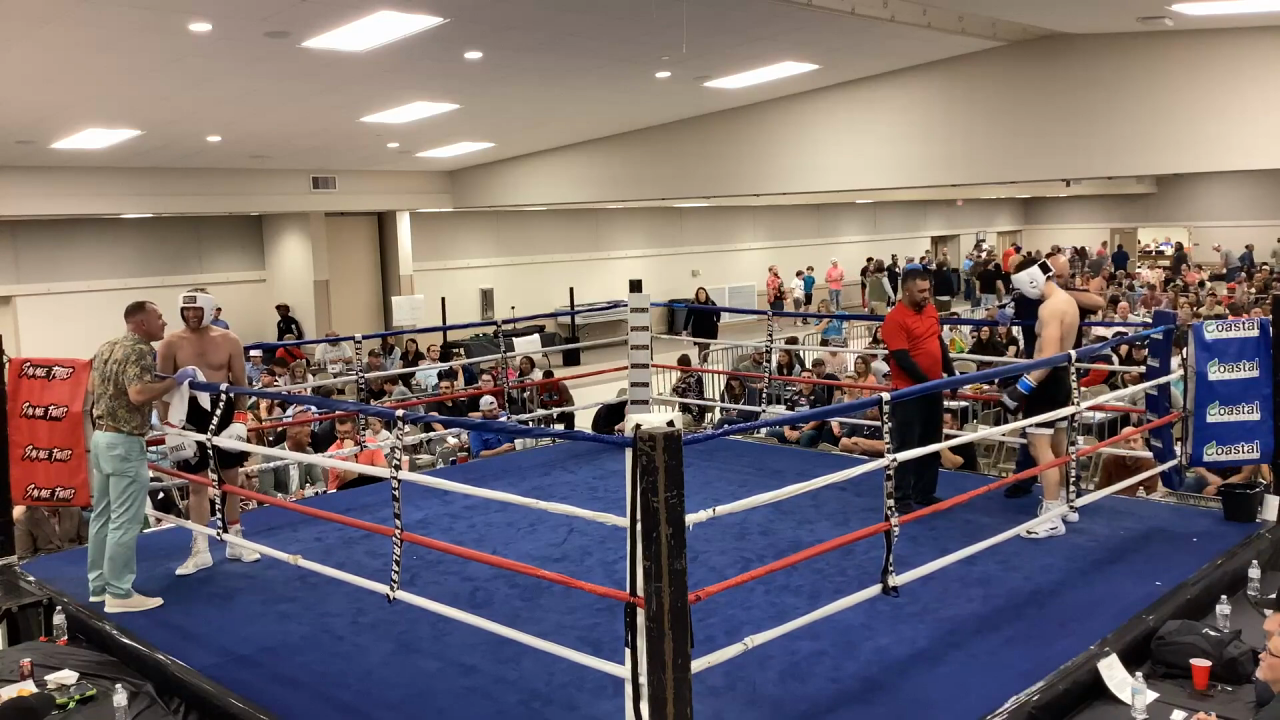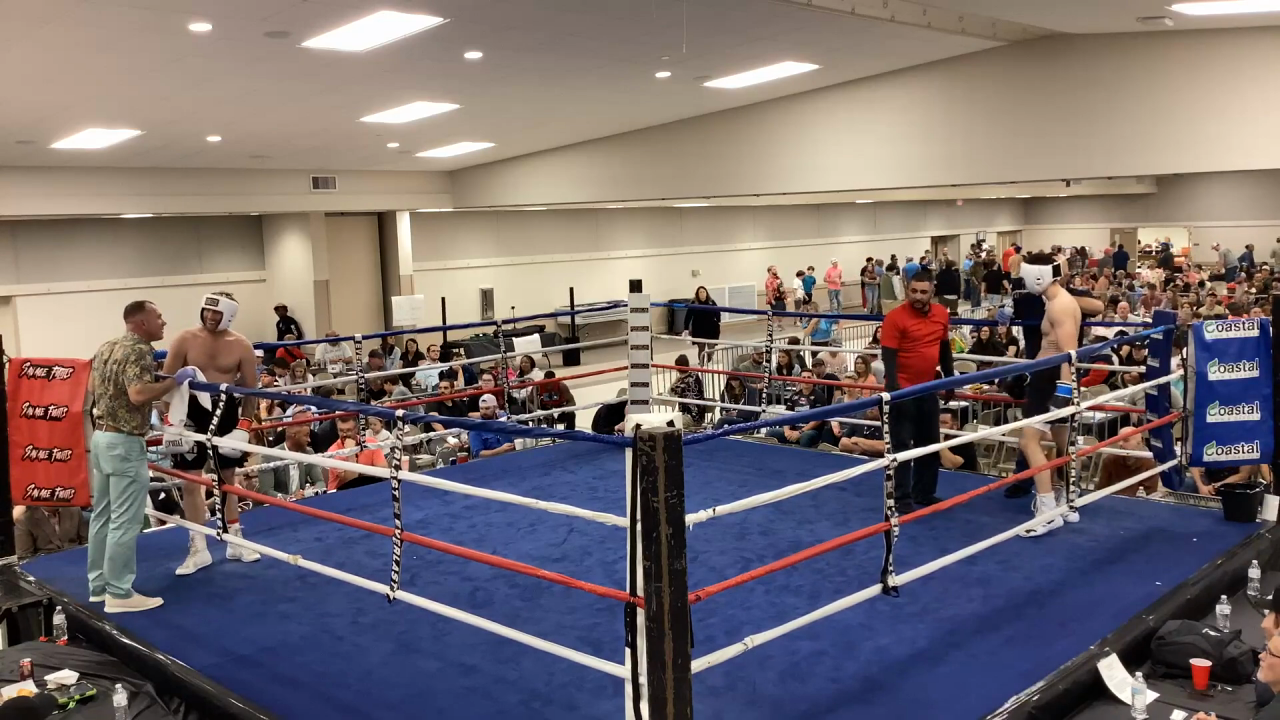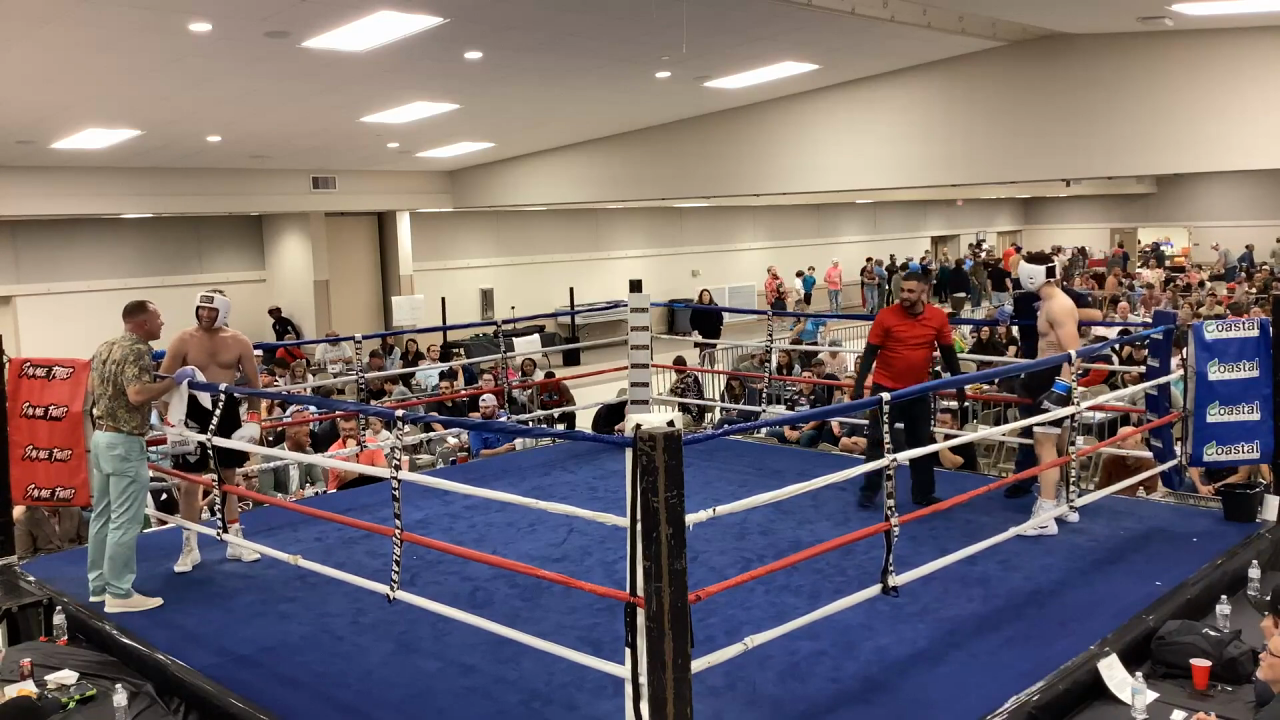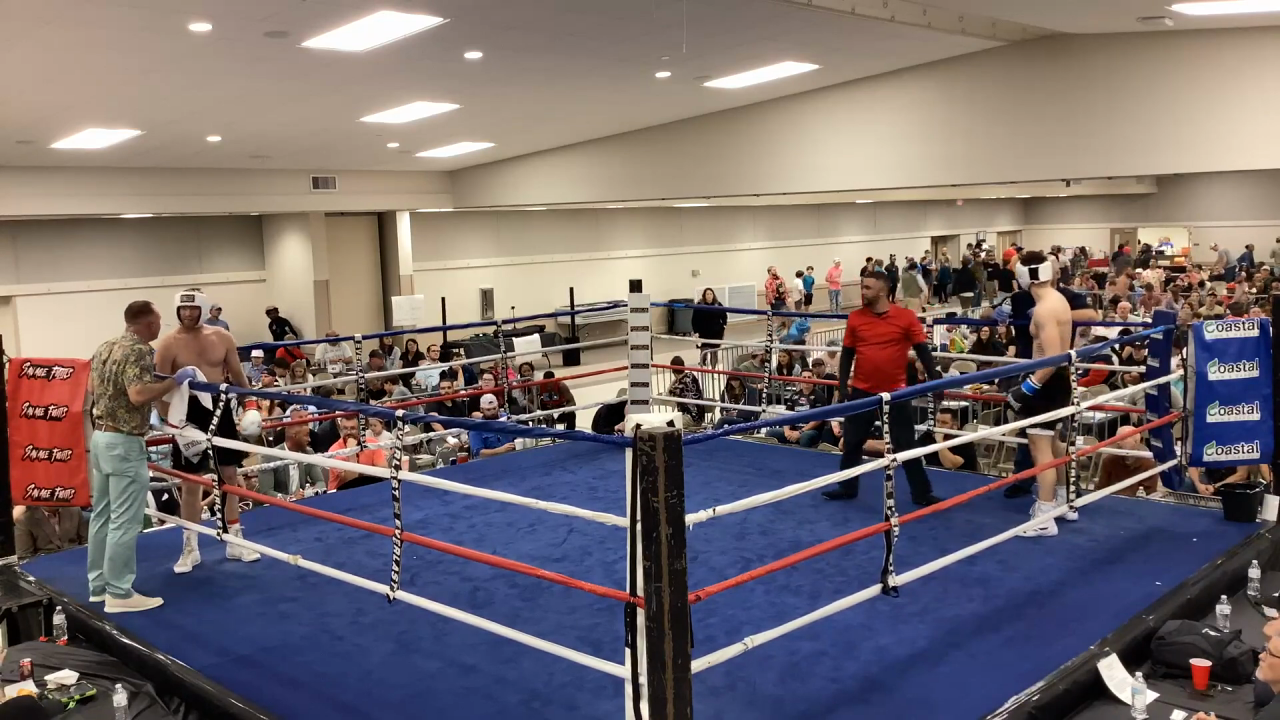
dt=0.3s
person 1, frame 1
left shoulder: (106, 347)
right shoulder: (138, 351)
left elbow: (92, 387)
right elbow: (139, 394)
right wrist: (176, 379)
left hip: (100, 437)
right hip: (124, 444)
left knee: (102, 516)
right knee: (125, 521)
left ankle: (99, 585)
right ankle: (119, 593)
person 1, frame 2
left shoulder: (106, 348)
right shoulder: (138, 351)
left elbow: (93, 387)
right elbow: (139, 394)
right wrist: (176, 379)
left hip: (100, 437)
right hip: (125, 443)
left knee: (102, 515)
right knee: (125, 521)
left ankle: (99, 585)
right ankle: (119, 593)
person 1, frame 3
left shoulder: (105, 347)
right shoulder: (137, 351)
left elbow: (93, 387)
right elbow: (138, 394)
right wrist: (175, 379)
left hip: (100, 437)
right hip: (125, 443)
left knee: (103, 515)
right knee: (125, 521)
left ankle: (99, 584)
right ankle: (119, 593)
person 1, frame 4
left shoulder: (105, 348)
right shoulder: (138, 352)
left elbow: (93, 388)
right elbow: (139, 395)
right wrist: (176, 379)
left hip: (100, 437)
right hip: (125, 444)
left knee: (102, 515)
right knee: (125, 521)
left ankle: (99, 585)
right ankle: (119, 593)
person 2, frame 1
left shoulder: (1050, 308)
right shoulder: (1067, 300)
left elbow: (1048, 356)
left wrist: (1021, 387)
left hip: (1047, 380)
right hip: (1063, 377)
left knee: (1041, 448)
right knee: (1059, 446)
left ankle: (1051, 519)
right ankle: (1065, 504)
person 2, frame 2
left shoulder: (1058, 306)
right shoulder: (1061, 301)
left elbow: (1070, 353)
left wrist: (1063, 392)
right wrist: (1028, 370)
left hip: (1051, 378)
right hip: (1056, 378)
left knee: (1028, 442)
right knee: (1063, 444)
left ankle: (1048, 512)
right ankle: (1067, 504)
person 2, frame 3
left shoulder: (1057, 306)
right shoulder: (1051, 302)
left elbow: (1074, 353)
left wrist: (1058, 389)
right wrist: (1030, 373)
left hip: (1053, 380)
right hip: (1048, 376)
left knee: (1044, 448)
right knee: (1060, 445)
left ankle: (1044, 519)
right ankle: (1067, 505)
person 2, frame 4
left shoulder: (1044, 308)
right shoulder: (1057, 299)
left elbow: (1053, 358)
left wrist: (1027, 388)
left hip: (1048, 382)
right hip: (1058, 379)
left knee: (1040, 449)
right knee: (1051, 443)
left ankle: (1044, 520)
person 3, frame 1
left shoulder: (228, 340)
right shoulder: (171, 344)
left elbow: (239, 382)
left wrist: (240, 418)
right wrist: (170, 425)
left hip: (223, 410)
right hip: (189, 414)
left knee: (231, 481)
right knee: (197, 486)
left ankle: (235, 542)
right ankle: (200, 551)
person 3, frame 2
left shoulder: (241, 346)
right shoulder: (185, 340)
left elbow: (250, 388)
left wrist: (244, 424)
right wrist: (171, 419)
left hip: (225, 410)
right hip: (191, 411)
left knee: (227, 479)
right knee: (191, 483)
left ankle: (235, 542)
right ankle: (198, 550)
person 3, frame 3
left shoulder: (239, 341)
right shoulder: (183, 340)
left elbow: (253, 382)
left wrist: (254, 417)
left hip: (226, 409)
right hip: (192, 412)
left knee: (228, 479)
right knee: (189, 485)
left ankle: (236, 542)
right ankle: (190, 548)
person 3, frame 4
left shoulder: (222, 337)
right shoulder: (169, 344)
left elbow: (237, 374)
right wrist: (174, 424)
left hip: (220, 408)
right hip: (188, 412)
left knee: (229, 478)
right knee: (191, 484)
left ankle: (235, 542)
right ankle: (190, 548)
person 4, frame 1
left shoulder: (931, 311)
right shoulder: (895, 319)
right elbow: (902, 359)
left wrist: (950, 374)
right wrist: (928, 383)
left hip: (933, 389)
right hip: (908, 391)
left knee: (931, 444)
right knee: (906, 446)
left ankle: (923, 492)
right ankle: (902, 498)
person 4, frame 2
left shoulder: (941, 314)
right shoulder: (896, 317)
left elbow: (945, 348)
right elbow: (889, 357)
left wrist: (949, 378)
right wrist: (893, 389)
left hip: (927, 390)
right hip: (902, 391)
left knee: (928, 443)
right knee: (901, 445)
left ankle: (924, 493)
right ankle: (902, 497)
person 4, frame 3
left shoulder: (937, 317)
right shoulder: (886, 316)
left elbow: (947, 352)
right elbow: (870, 352)
right wrist: (859, 383)
right hip: (885, 387)
left knee: (922, 443)
right knee: (876, 439)
left ankle: (923, 493)
right ankle: (869, 489)
person 4, frame 4
left shoulder: (905, 317)
right shoulder: (855, 318)
left elbow: (922, 351)
right elbow: (847, 354)
right wrist: (843, 386)
left hip: (894, 392)
right hip: (861, 391)
left knee: (906, 444)
right knee: (852, 441)
left ankle: (922, 493)
right ankle: (847, 487)
